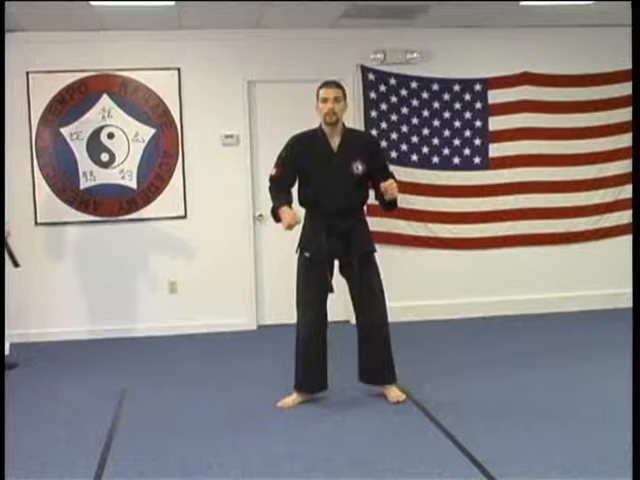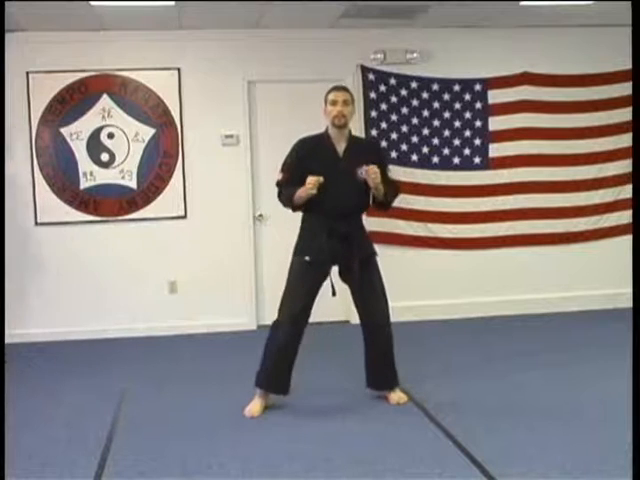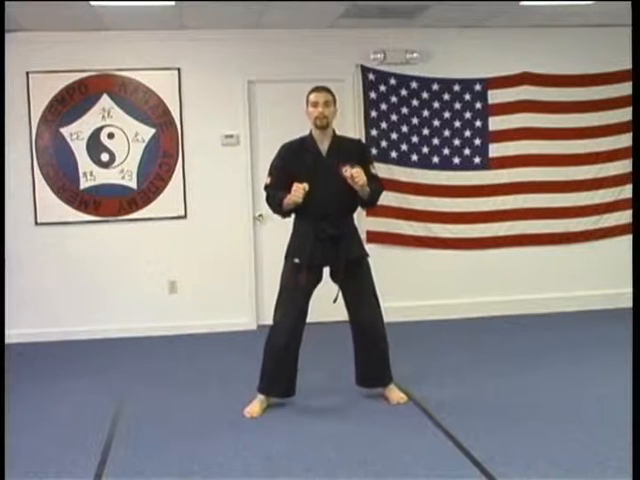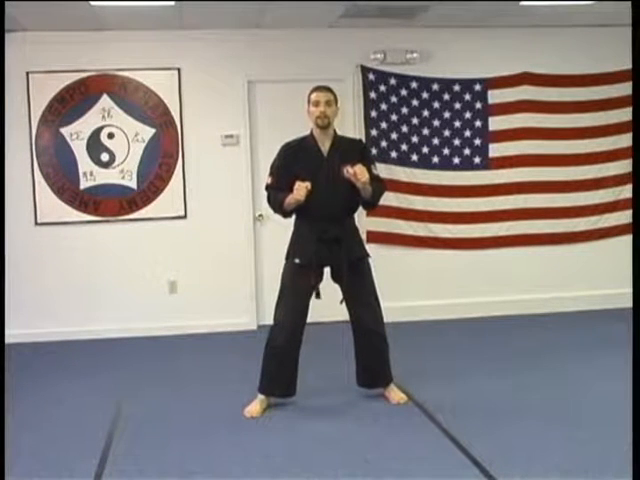
dt=0.5s
person 1, frame 1
left shoulder: (365, 143)
right shoulder: (299, 145)
left elbow: (382, 186)
right elbow: (278, 185)
left wrist: (389, 192)
right wrist: (282, 211)
left hip: (354, 233)
right hip: (317, 235)
left knee: (372, 311)
right knee: (310, 316)
left ankle: (385, 380)
right ankle: (306, 387)
person 1, frame 2
left shoulder: (370, 150)
right shoulder: (306, 148)
left elbow: (387, 196)
right elbow: (284, 191)
left wrist: (378, 187)
right wrist: (301, 192)
left hip: (354, 238)
right hip: (315, 238)
left knee: (376, 314)
right knee: (290, 316)
left ankle: (387, 384)
right ankle: (265, 390)
person 1, frame 3
left shoulder: (354, 149)
right shoulder: (290, 152)
left elbow: (372, 196)
right elbow: (273, 198)
left wrist: (362, 186)
right wrist: (290, 199)
left hip: (345, 240)
right hip: (305, 241)
left knee: (368, 315)
right knee: (286, 320)
left ankle: (384, 382)
right ankle: (266, 393)
person 1, frame 4
left shoulder: (356, 149)
right shoulder: (291, 152)
left elbow: (373, 198)
right elbow: (274, 198)
left wrist: (365, 185)
right wrist: (293, 198)
left hip: (346, 240)
right hip: (306, 242)
left knee: (368, 316)
right knee: (287, 321)
left ankle: (384, 382)
right ankle: (266, 393)
